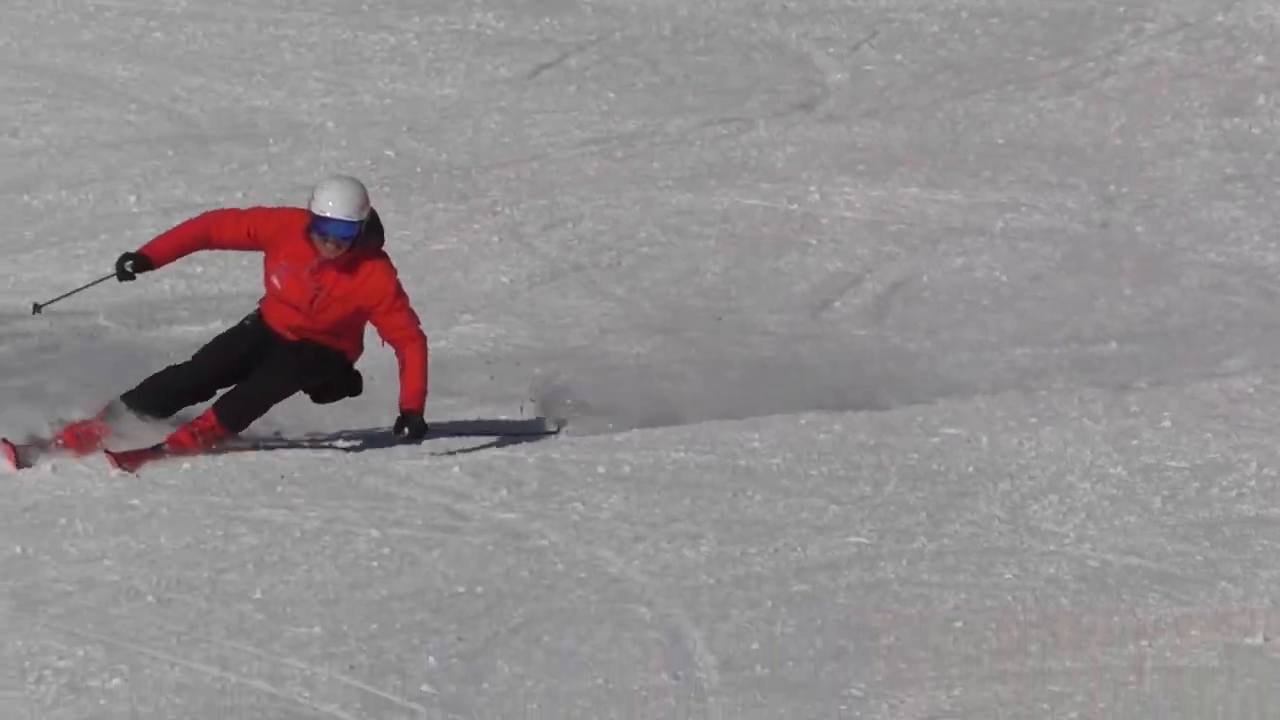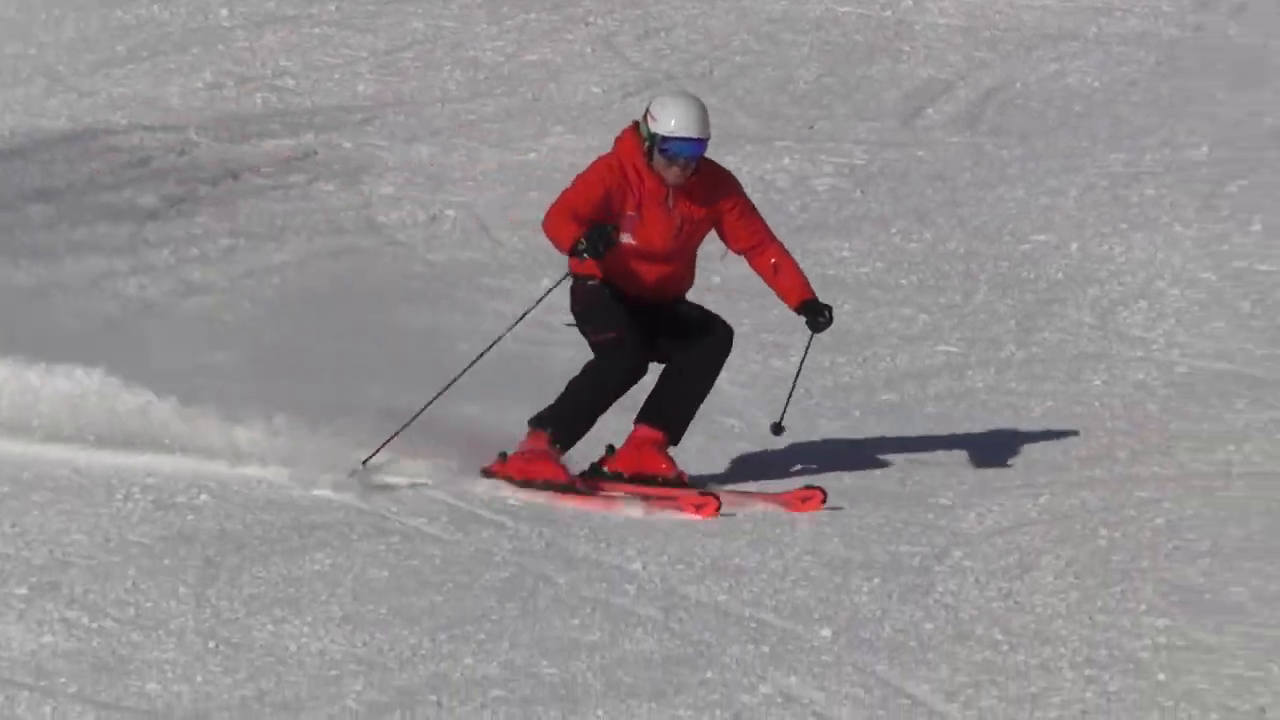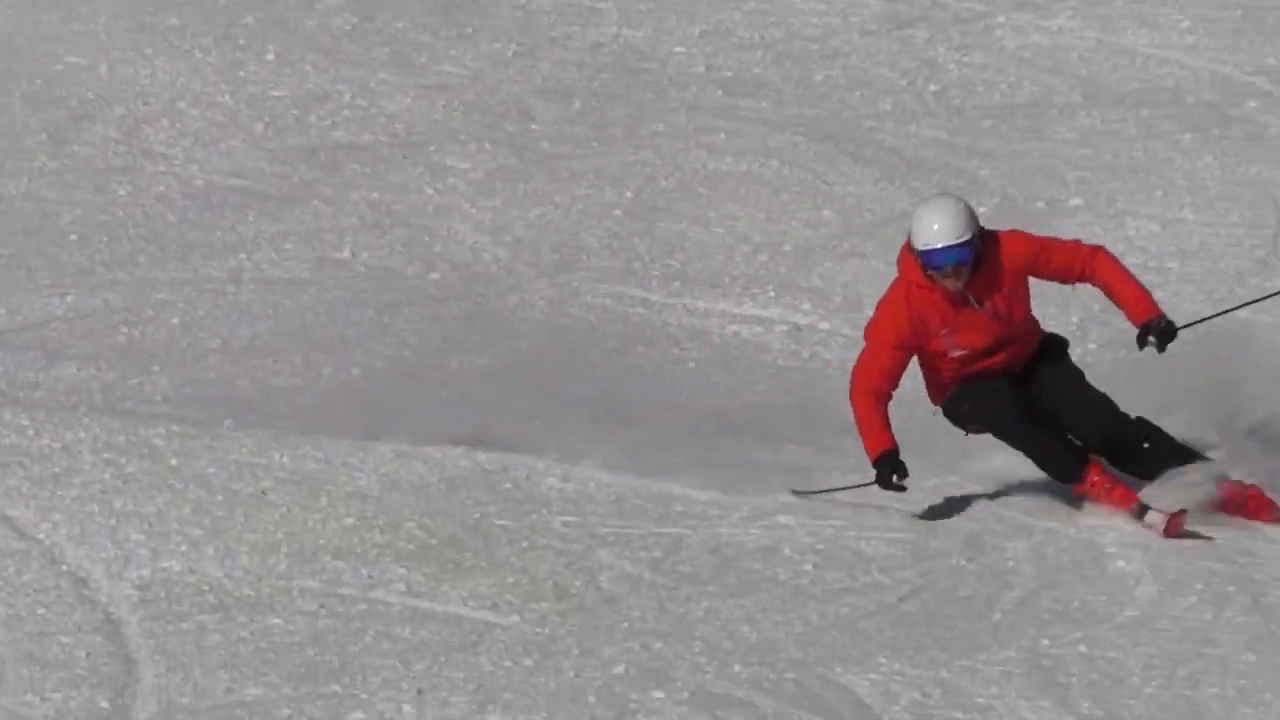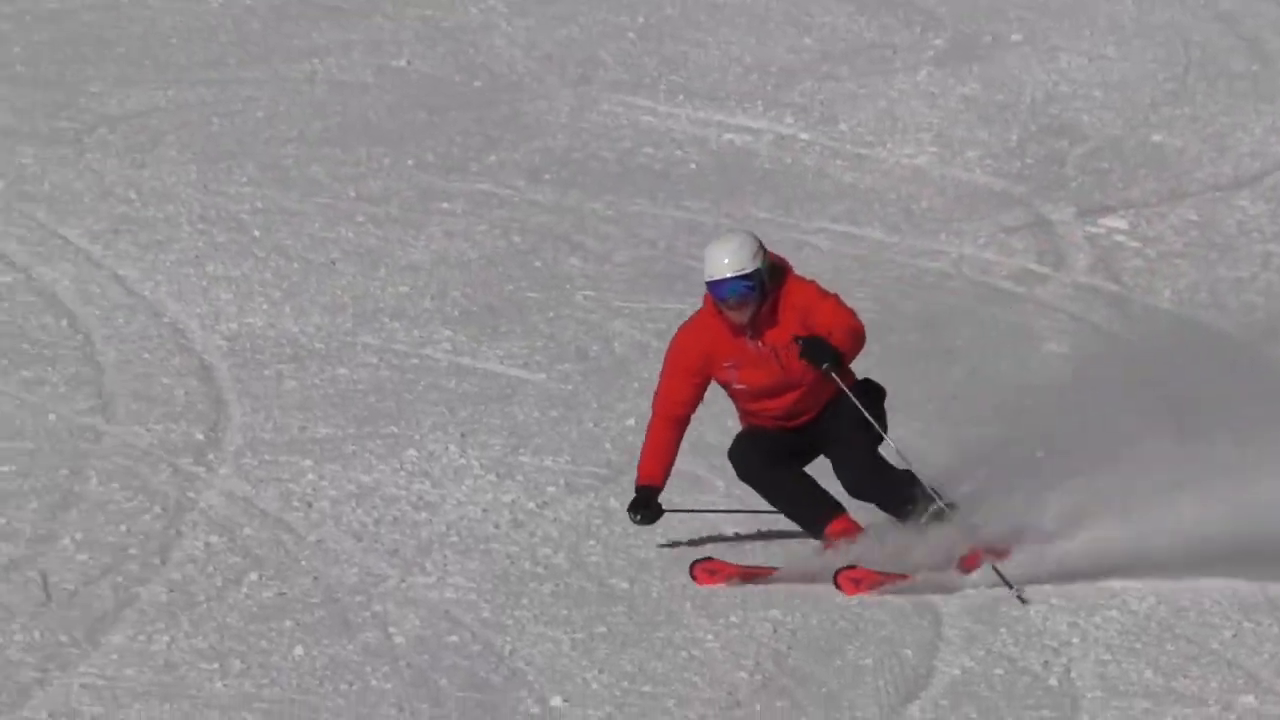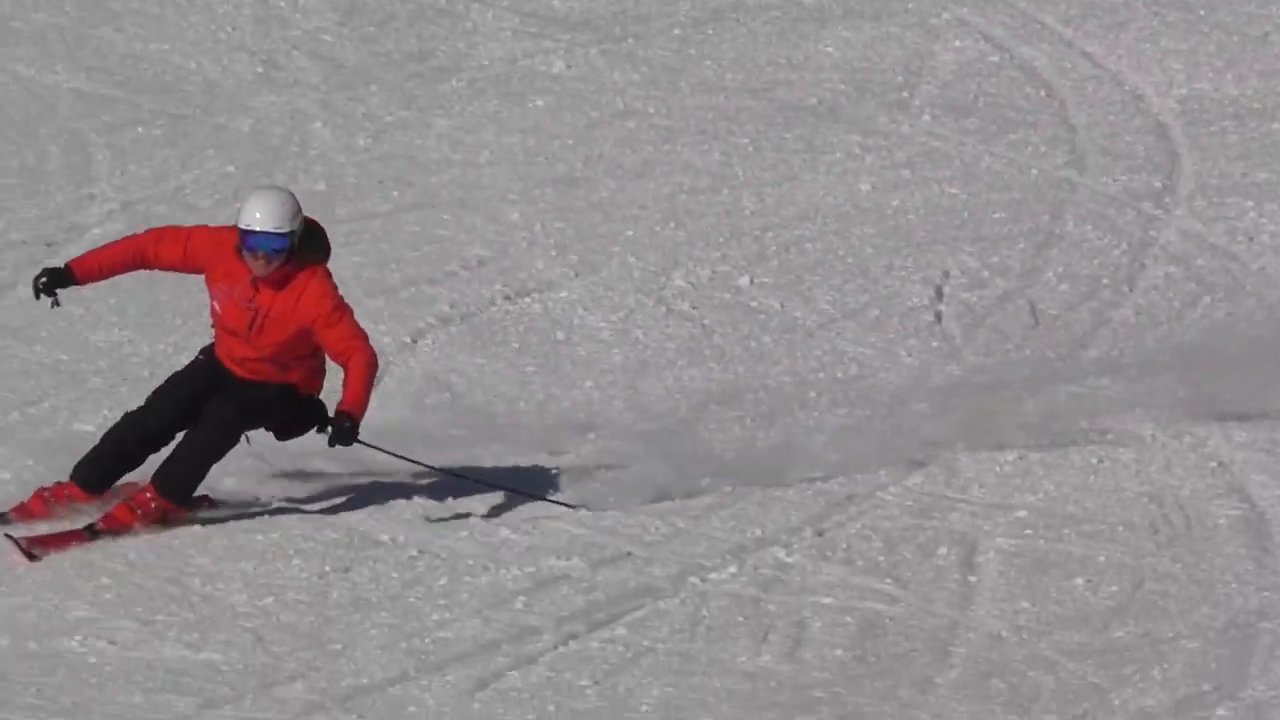
dt=0.7s
person 1, frame 1
left shoulder: (374, 277)
right shoulder: (284, 226)
left elbow: (410, 339)
right elbow: (216, 227)
left wrist: (412, 409)
right wrist: (149, 256)
left hip: (321, 355)
right hip: (268, 328)
left knee: (293, 365)
right knee: (198, 375)
left ankle: (207, 428)
right ankle: (106, 424)
person 1, frame 2
left shoulder: (716, 188)
right shoulder: (615, 170)
left elbow: (759, 244)
right elbow: (560, 216)
left wrist: (804, 300)
right wrist: (578, 243)
left hip: (663, 306)
right hip: (604, 291)
left knee: (716, 338)
right knee: (625, 358)
left ankle: (643, 449)
right ankle: (538, 446)
person 1, frame 3
left shoulder: (1008, 252)
right shoulder: (904, 306)
left elbow: (1091, 261)
right elbow: (869, 384)
left wrist: (1148, 314)
right wrist: (882, 453)
left hip: (1031, 362)
right hip: (970, 392)
left knee: (1104, 424)
right knee: (1003, 406)
right ankle: (1095, 481)
person 1, frame 4
left shoulder: (796, 295)
right shoulder: (696, 338)
left elbow: (849, 328)
right elbow: (670, 413)
left wrist: (833, 352)
right wrist: (648, 487)
left hip: (834, 406)
right hip: (772, 429)
left knee: (859, 473)
right knee: (746, 456)
right ankle: (841, 532)
person 1, frame 5
left shoulder: (314, 291)
right shoulder: (221, 247)
left elbow: (359, 354)
right elbow: (151, 245)
left wrist: (349, 414)
right wrist: (72, 272)
left hip: (282, 390)
right hip: (225, 365)
left knee: (223, 416)
right knee: (151, 419)
left ankle: (158, 498)
right ankle: (74, 491)
